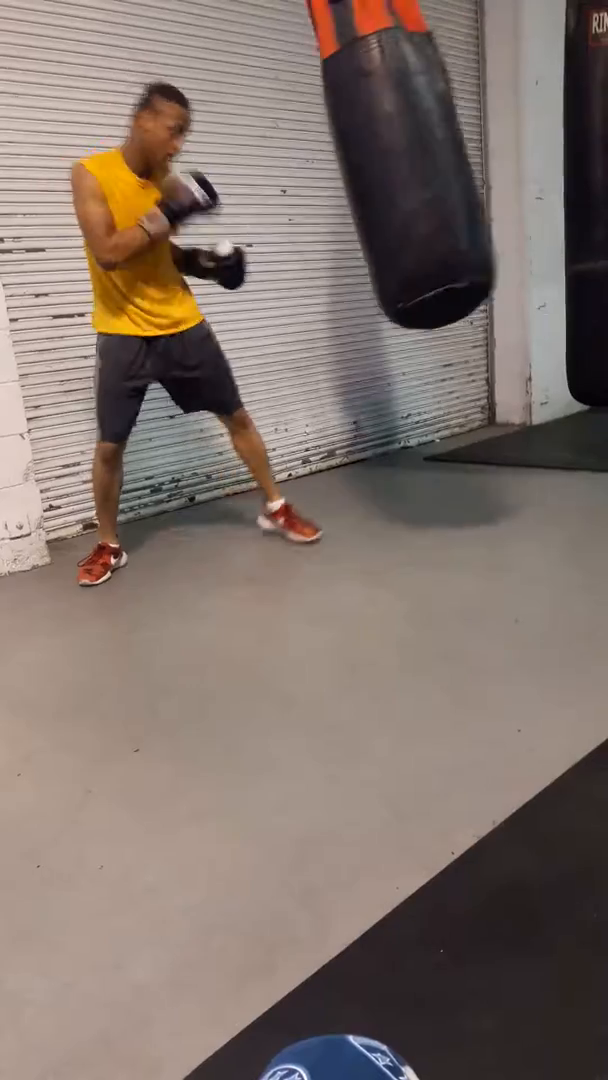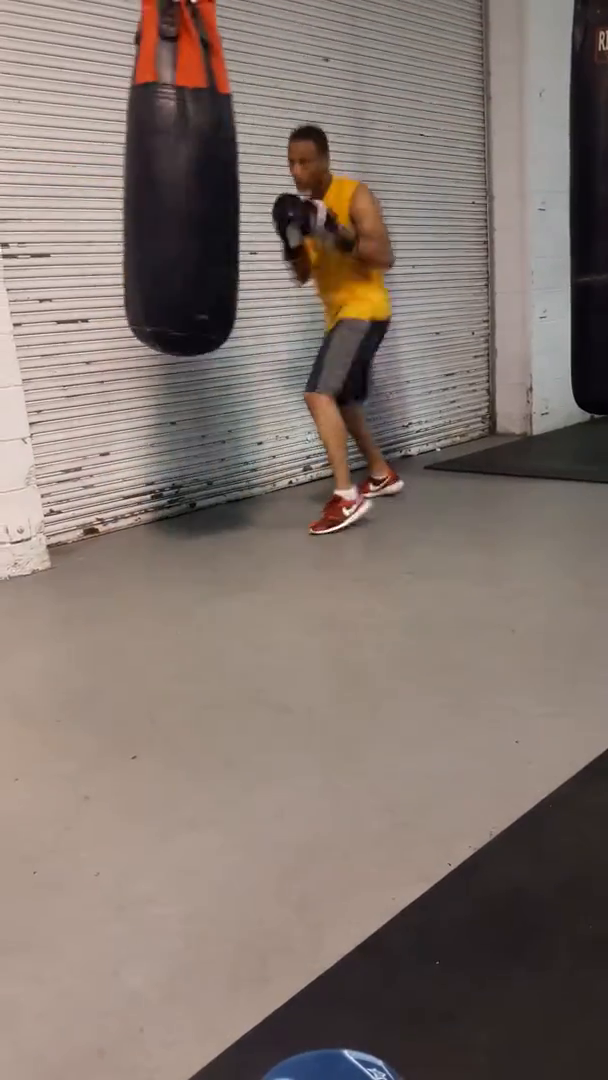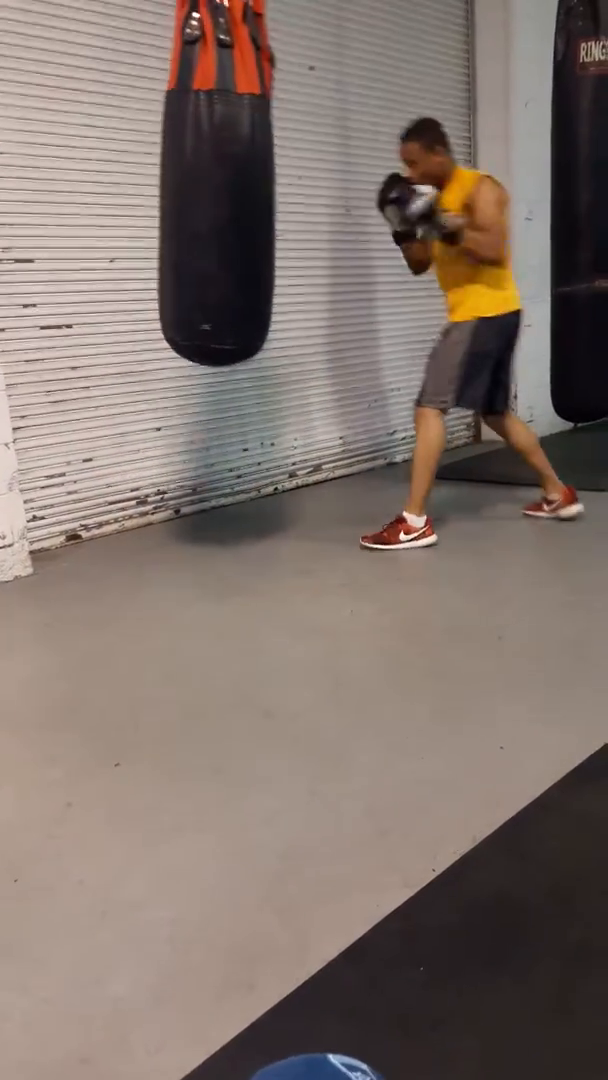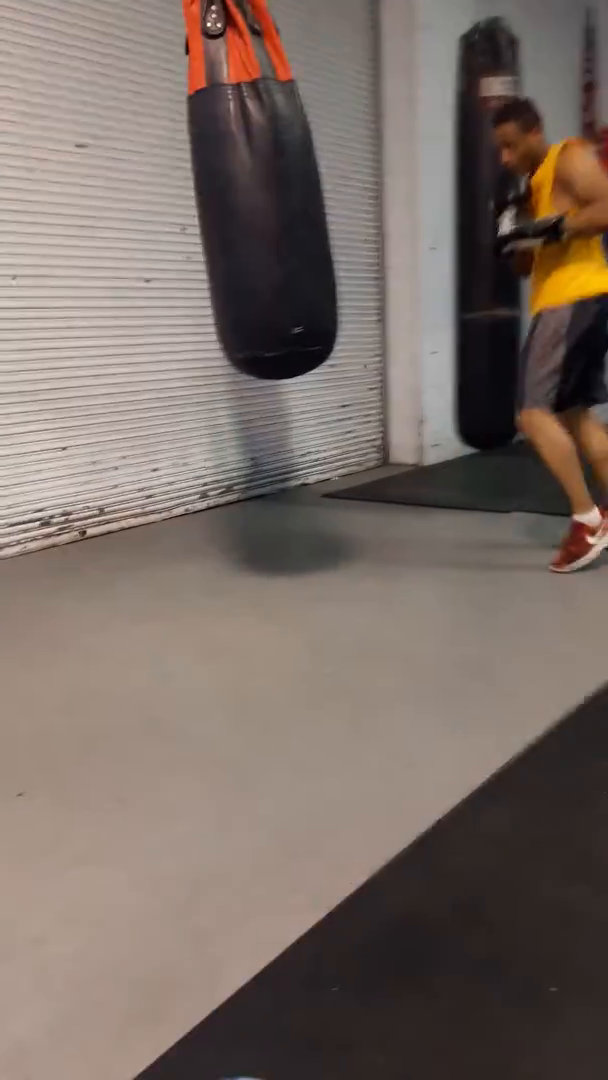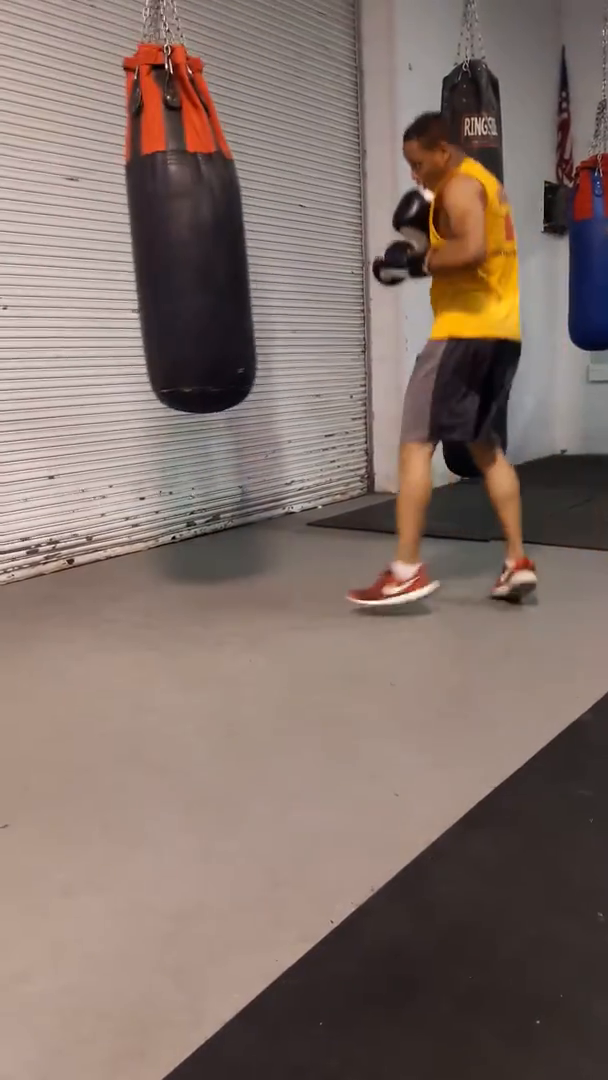
dt=1s
person 1, frame 1
left shoulder: (171, 180)
right shoulder: (91, 174)
right elbow: (107, 254)
left wrist: (203, 259)
right wrist: (164, 213)
left hip: (182, 323)
right hip: (124, 333)
left knee: (234, 414)
right knee: (110, 444)
left ankle: (276, 509)
right ankle: (109, 544)
person 1, frame 2
left shoulder: (357, 197)
right shoulder: (304, 205)
left elbow: (384, 258)
right elbow: (302, 274)
left wrist: (338, 233)
right wrist: (292, 242)
left hip: (363, 314)
right hip: (347, 315)
left knee: (319, 396)
right knee: (345, 401)
left ankle: (346, 496)
right ankle: (382, 473)
person 1, frame 3
left shoulder: (481, 188)
right shoulder: (440, 199)
left elbow: (496, 252)
right elbow: (417, 265)
left wrist: (446, 227)
right wrist: (403, 226)
left hip: (485, 315)
right hip: (480, 316)
left knee: (429, 408)
right knee: (496, 412)
left ankle: (414, 520)
right ankle: (558, 494)
person 1, frame 4
right shoulder: (532, 183)
right elbow: (526, 263)
left wrist: (549, 227)
right wrist: (516, 223)
right hip: (556, 303)
left knee: (532, 412)
person 1, frame 5
left shoulder: (462, 185)
right shoulder: (480, 184)
left elbow: (473, 249)
left wrist: (420, 260)
right wrist: (427, 228)
left hip: (465, 333)
right hip: (502, 334)
left knee: (416, 444)
right knee: (485, 447)
left ankle: (407, 571)
right ankle: (517, 563)
